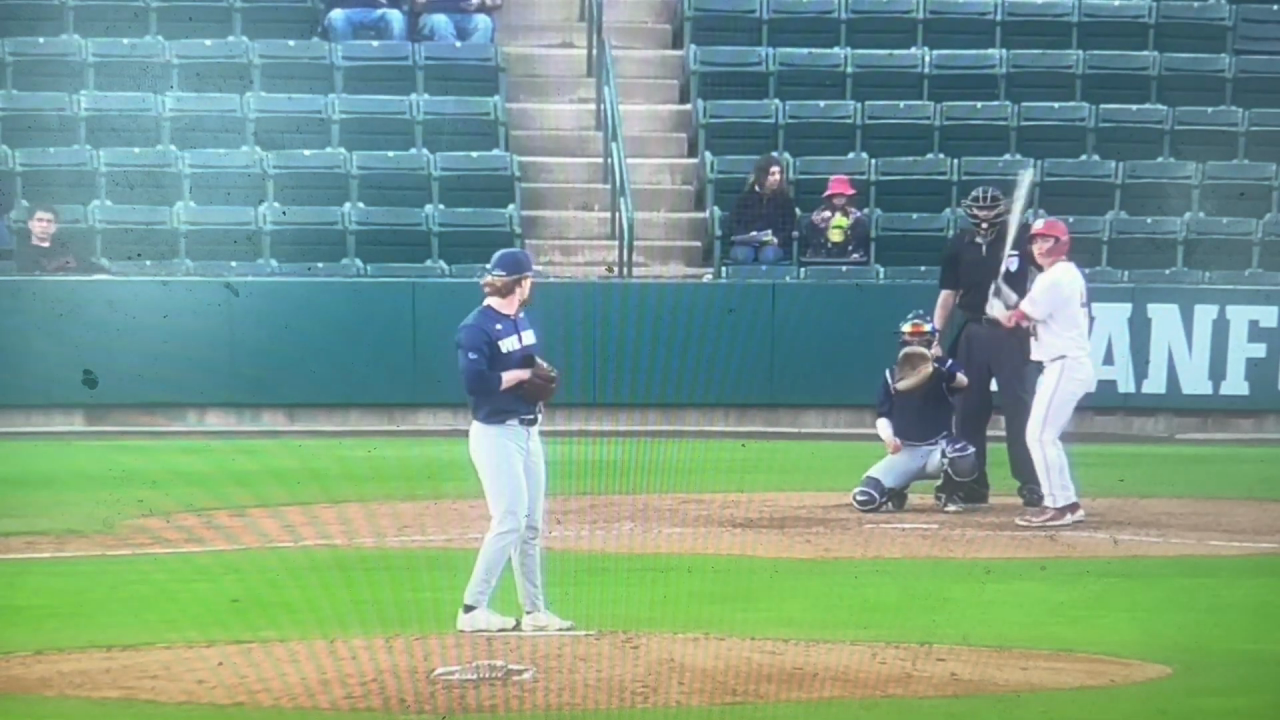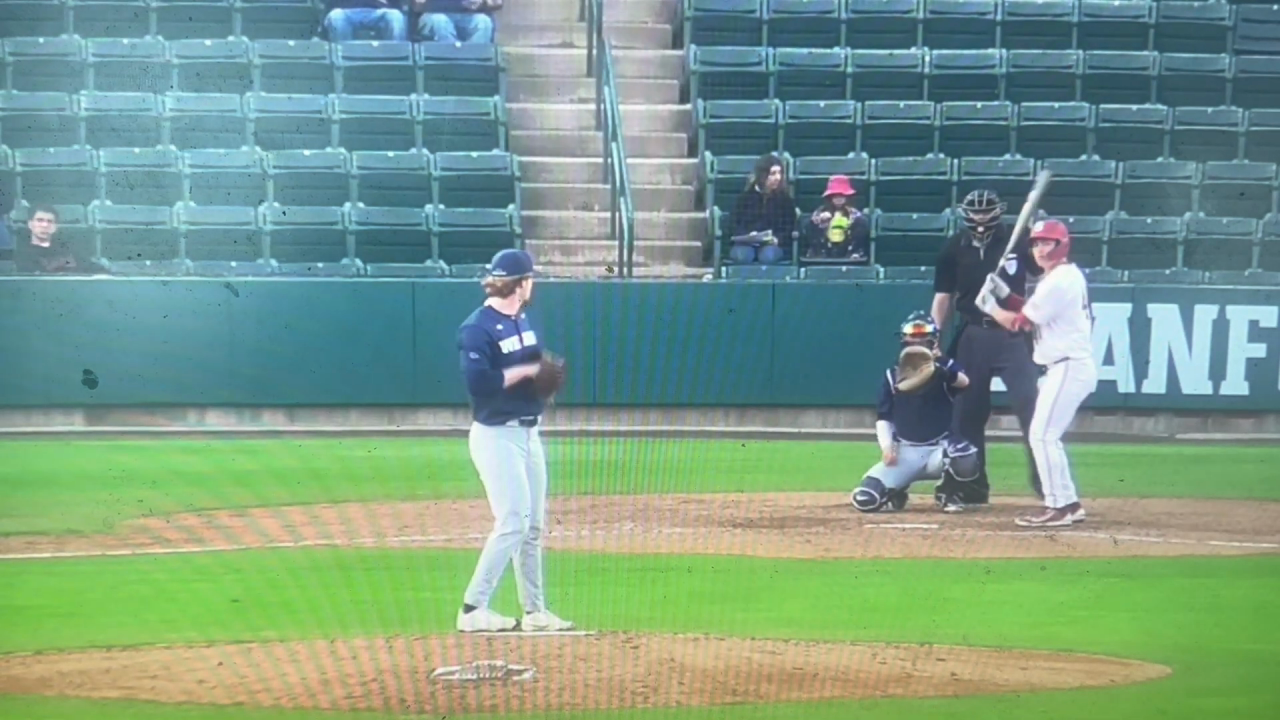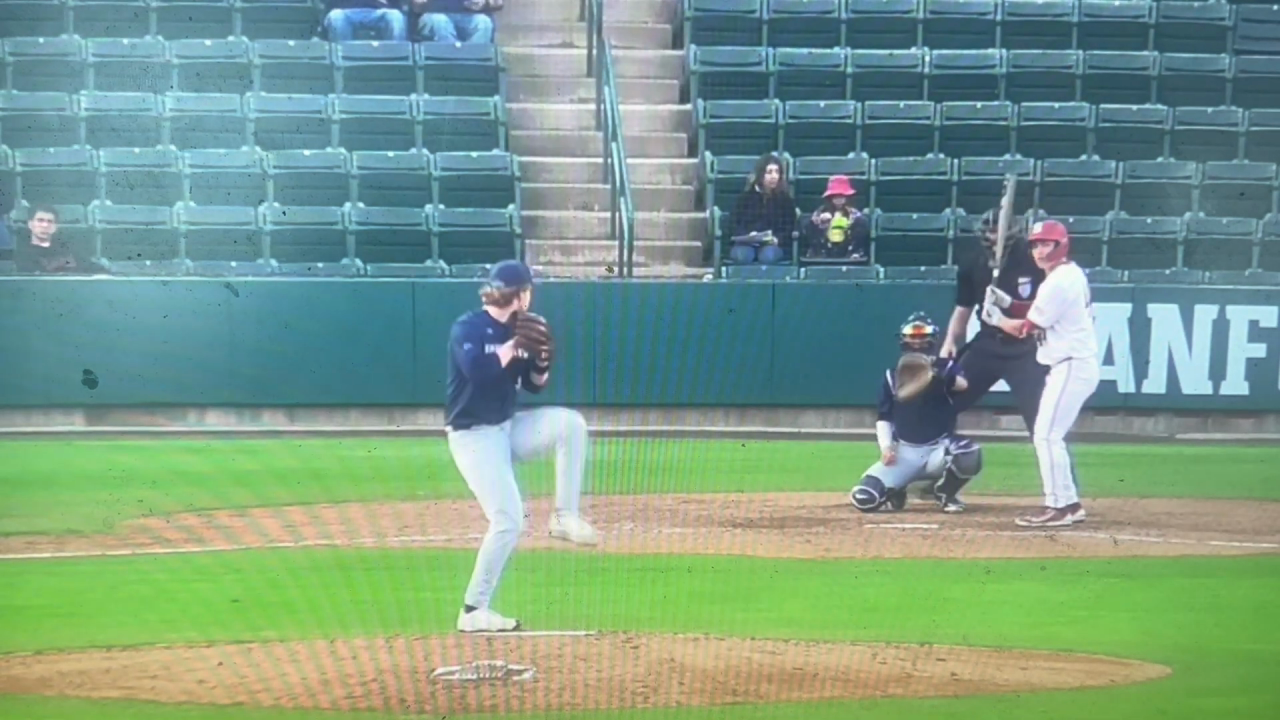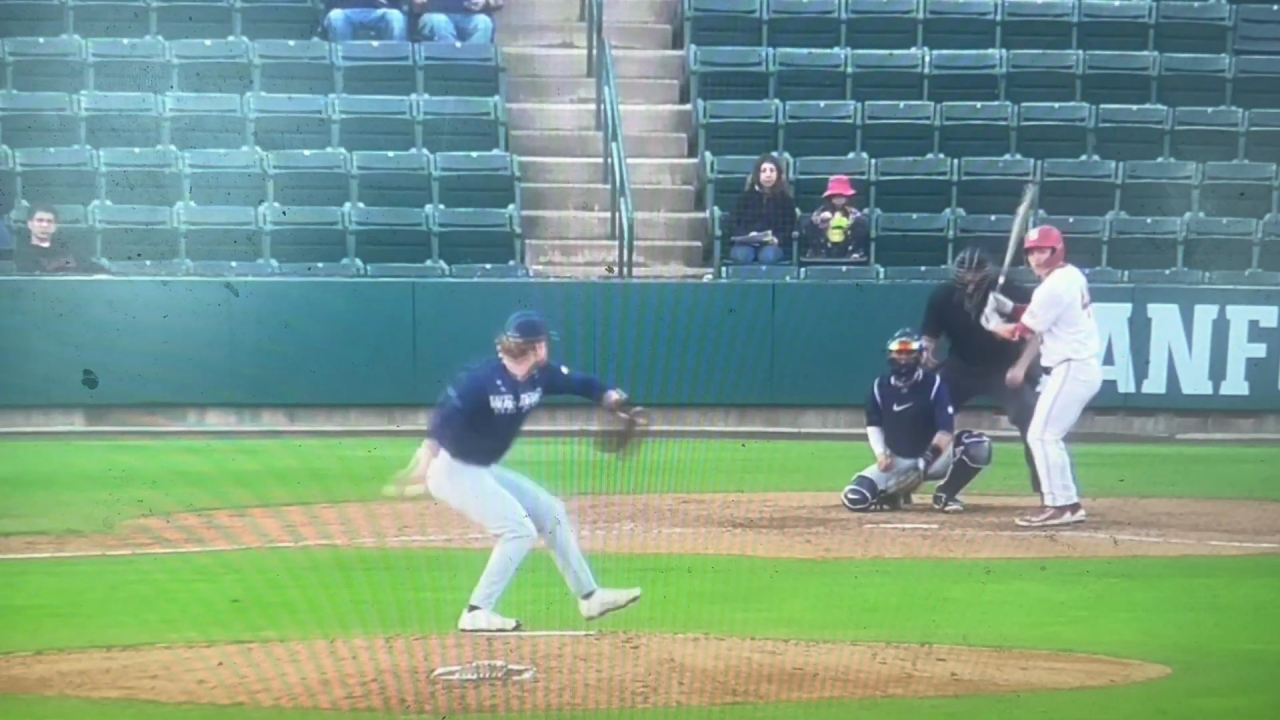
dt=0.4s
person 1, frame 1
left shoulder: (521, 320)
right shoulder: (476, 327)
right elbow: (475, 383)
right wrist: (522, 374)
left hip: (528, 431)
right hip: (496, 434)
left knee: (532, 524)
right knee: (509, 522)
left ankle: (535, 611)
right ankle: (473, 609)
person 1, frame 2
left shoulder: (522, 320)
right shoulder: (477, 327)
right elbow: (479, 382)
right wrist: (529, 369)
left hip: (527, 433)
right hip: (496, 435)
left knee: (534, 525)
right knee: (513, 522)
left ankle: (535, 612)
right ankle: (473, 610)
person 1, frame 3
left shoulder: (523, 329)
right shoulder: (469, 327)
left elbow: (535, 384)
right elbow: (480, 371)
left wrist: (541, 361)
right wrist: (514, 344)
left hip: (508, 428)
right hip: (471, 437)
left knee: (570, 423)
right knee: (508, 521)
left ankle: (565, 514)
right ankle: (474, 612)
person 1, frame 4
left shoulder: (540, 375)
right shoulder: (481, 379)
left elbow: (582, 384)
right elbow: (442, 419)
left wrist: (614, 400)
right wrist: (423, 468)
left hip: (483, 471)
right hip: (454, 470)
left knee: (552, 513)
right knee: (520, 532)
left ankle: (590, 596)
right ankle: (477, 611)
person 2, frame 1
left shoulder: (1054, 278)
right shoulder: (1068, 275)
left elbow: (1017, 319)
right elbow: (1038, 312)
left hip: (1066, 367)
right hip: (1071, 366)
left knee: (1038, 434)
right knee: (1047, 436)
left ankle: (1057, 507)
right ankle: (1068, 503)
person 2, frame 2
left shoulder: (1057, 282)
right shoulder: (1068, 275)
left elbow: (1021, 323)
right elbow: (1035, 308)
left wrist: (990, 308)
right wrist: (1006, 294)
left hip: (1069, 368)
right hip: (1067, 367)
left knee: (1042, 435)
right knee: (1047, 435)
left ankle: (1057, 508)
right ankle: (1069, 503)
person 2, frame 3
left shoulder: (1058, 282)
right shoulder: (1069, 273)
left elbow: (1027, 328)
right elbow: (1041, 312)
left wrist: (996, 318)
right wrist: (1007, 303)
left hip: (1072, 367)
right hip: (1073, 366)
left knee: (1046, 435)
right knee: (1050, 435)
left ankle: (1058, 508)
right ankle: (1069, 503)
person 2, frame 4
left shoulder: (1053, 287)
right shoulder: (1072, 275)
left elbow: (1023, 332)
right elbow: (1043, 317)
left wrist: (994, 326)
left hip: (1073, 369)
right hip: (1085, 369)
left knee: (1041, 435)
right knee: (1049, 436)
left ankle: (1056, 507)
right ankle: (1069, 504)
person 3, frame 1
left shoulder: (1020, 239)
right shoulder: (958, 245)
right elbow: (948, 294)
right wrist: (935, 338)
left hip: (1012, 334)
right hip: (972, 333)
left knee: (1020, 409)
right knee: (969, 410)
left ankle: (1031, 484)
right ankle: (970, 485)
person 3, frame 2
left shoulder: (1018, 240)
right shoulder: (954, 247)
right elbow: (944, 295)
left hip: (1012, 335)
right hip: (971, 335)
left knee: (1029, 405)
right knee: (967, 412)
right ankle: (969, 486)
person 3, frame 3
left shoulder: (1034, 259)
right shoulder: (973, 263)
right elbow: (963, 308)
right wrist: (950, 341)
left hip: (1024, 349)
right hip: (986, 344)
person 3, frame 4
left shoulder: (1010, 293)
right shoulder: (943, 296)
right elbow: (929, 337)
right wrist: (925, 356)
left hip: (1003, 368)
right hip: (960, 367)
left knee: (1033, 425)
person 4, frame 1
left shoulder: (944, 367)
right shoulder: (892, 374)
left elbow: (963, 382)
right elbow: (883, 416)
left wrist: (941, 374)
right wrist: (888, 436)
left hip: (938, 448)
right hip: (905, 452)
left knee: (965, 460)
right knee: (864, 500)
right ankle: (895, 492)
person 4, frame 2
left shoulder: (945, 367)
right shoulder: (893, 374)
left elbow: (964, 382)
right elbow: (883, 418)
left wrist: (941, 372)
right wrist: (886, 446)
left hip: (939, 448)
right hip: (905, 452)
left knee: (966, 460)
right knee: (865, 500)
right ankle: (896, 493)
person 4, frame 3
left shoulder: (946, 367)
right shoulder: (893, 375)
left elbow: (961, 385)
right elbow: (884, 418)
left wrist: (938, 378)
right wrist: (886, 446)
left hip: (938, 448)
right hip: (904, 452)
left knee: (967, 456)
right knee: (863, 498)
left ankle: (946, 494)
right ankle: (895, 492)
person 4, frame 4
left shoulder: (934, 384)
right shoulder: (880, 387)
left elbow: (945, 429)
right elbow: (873, 424)
left wrist: (924, 463)
right wrist: (880, 452)
left hip: (934, 457)
right hip: (897, 461)
left knee: (979, 447)
right knee: (854, 499)
left ankle: (945, 494)
right ankle: (890, 494)
